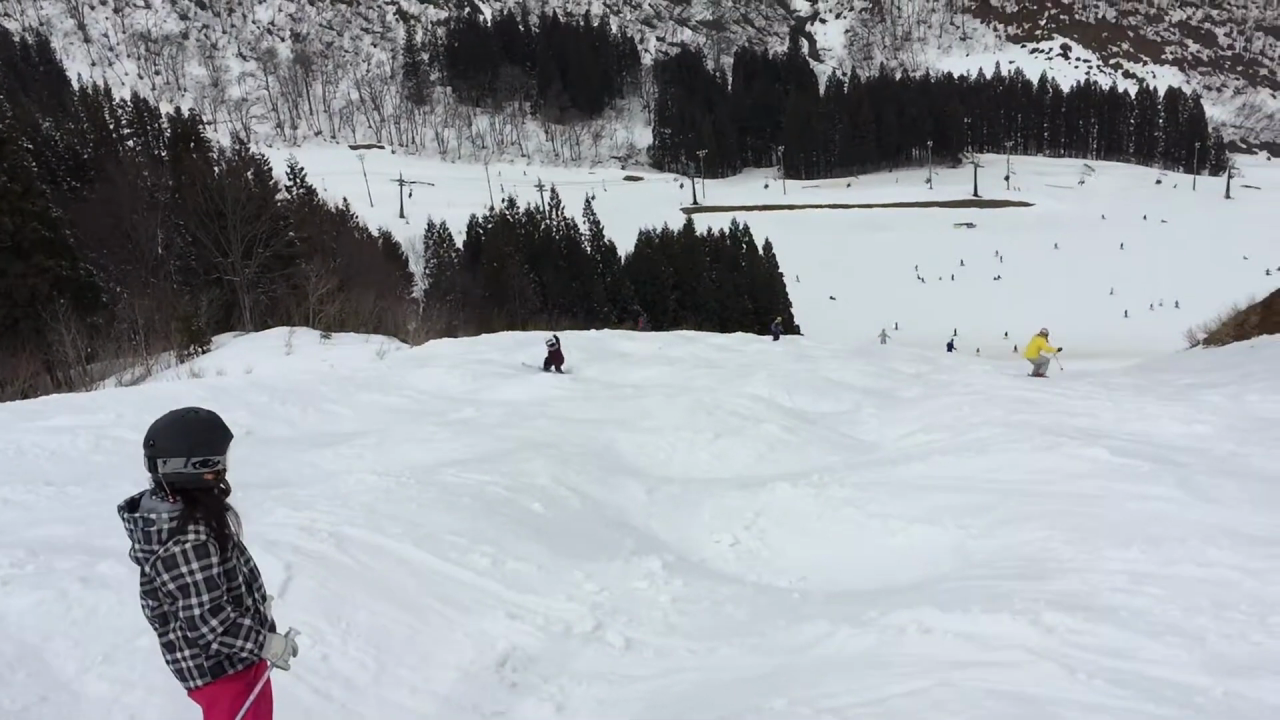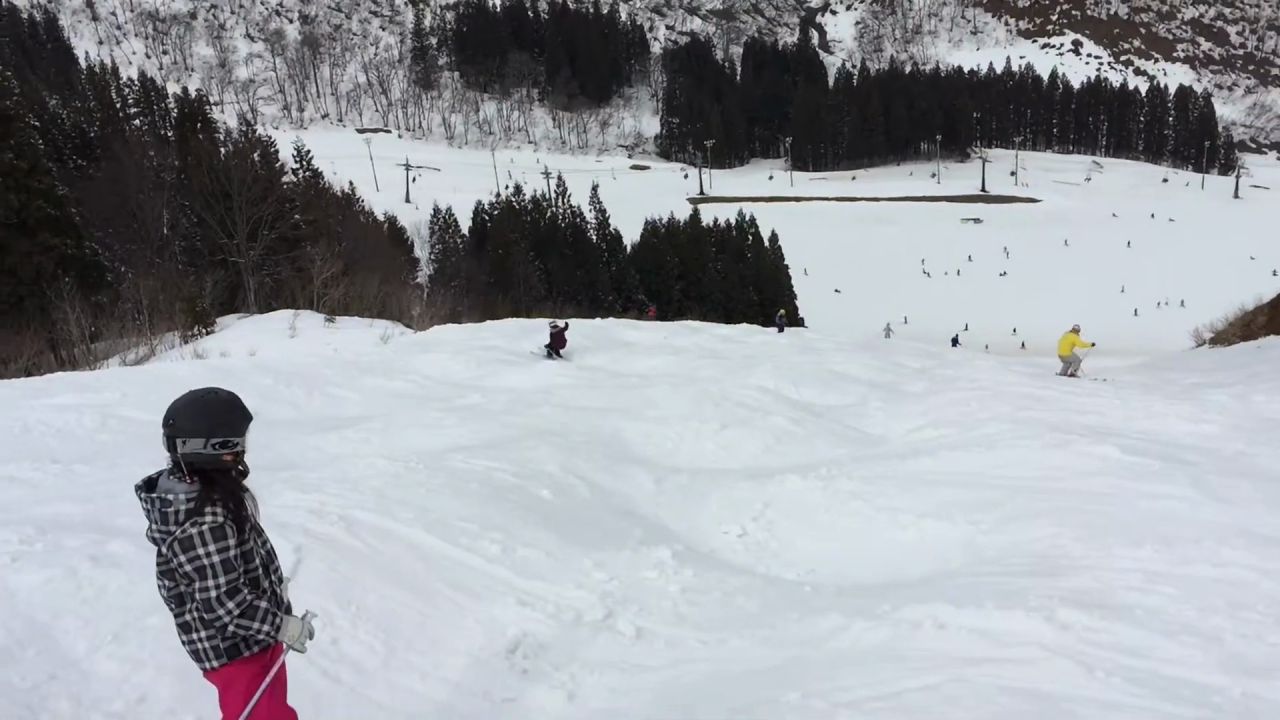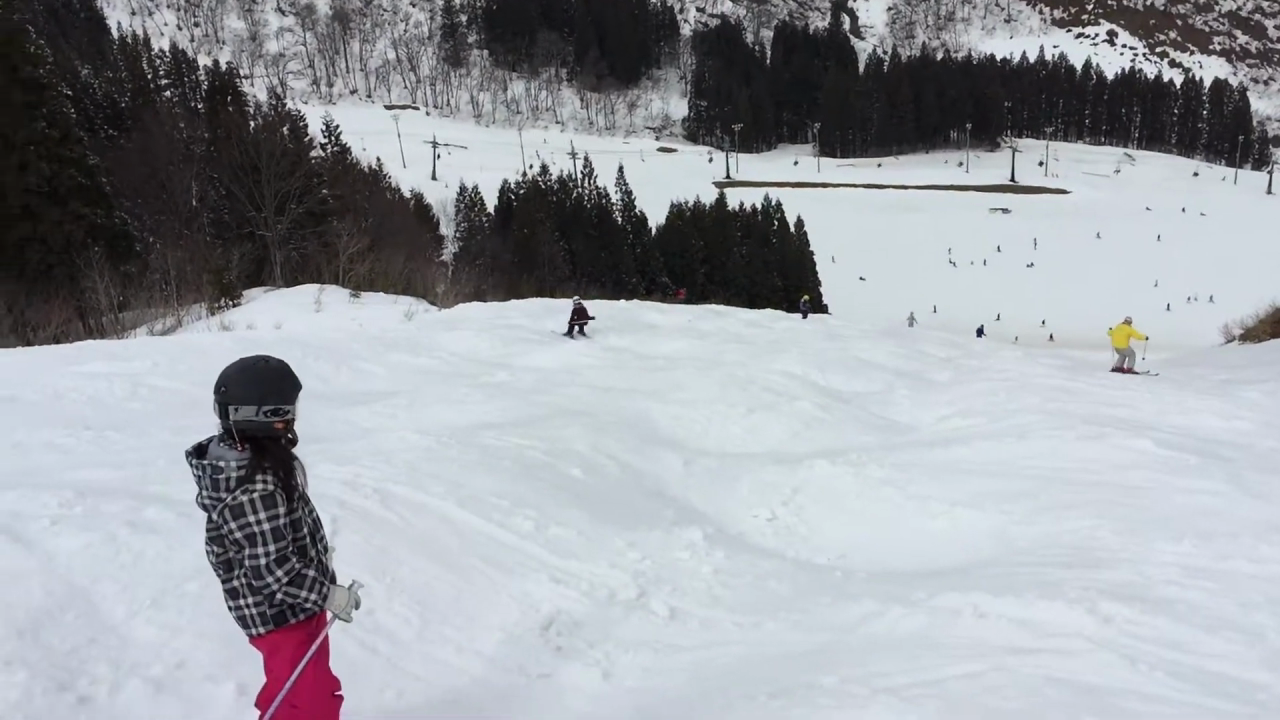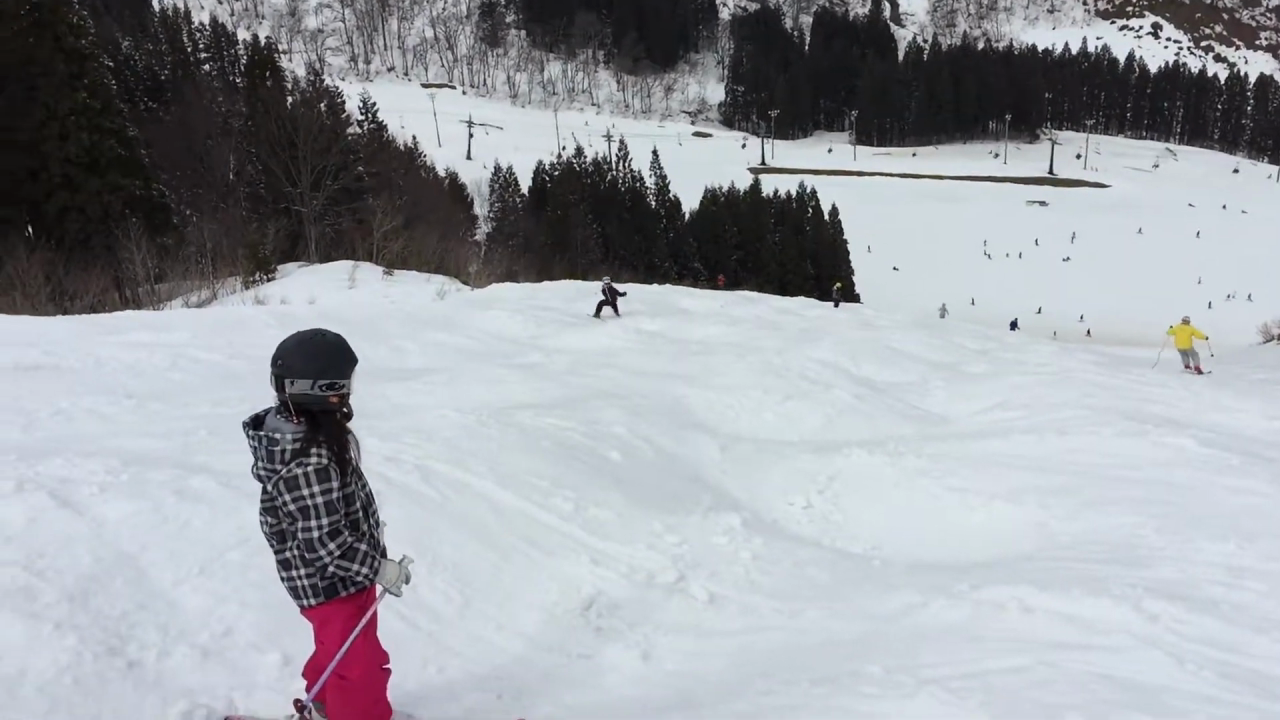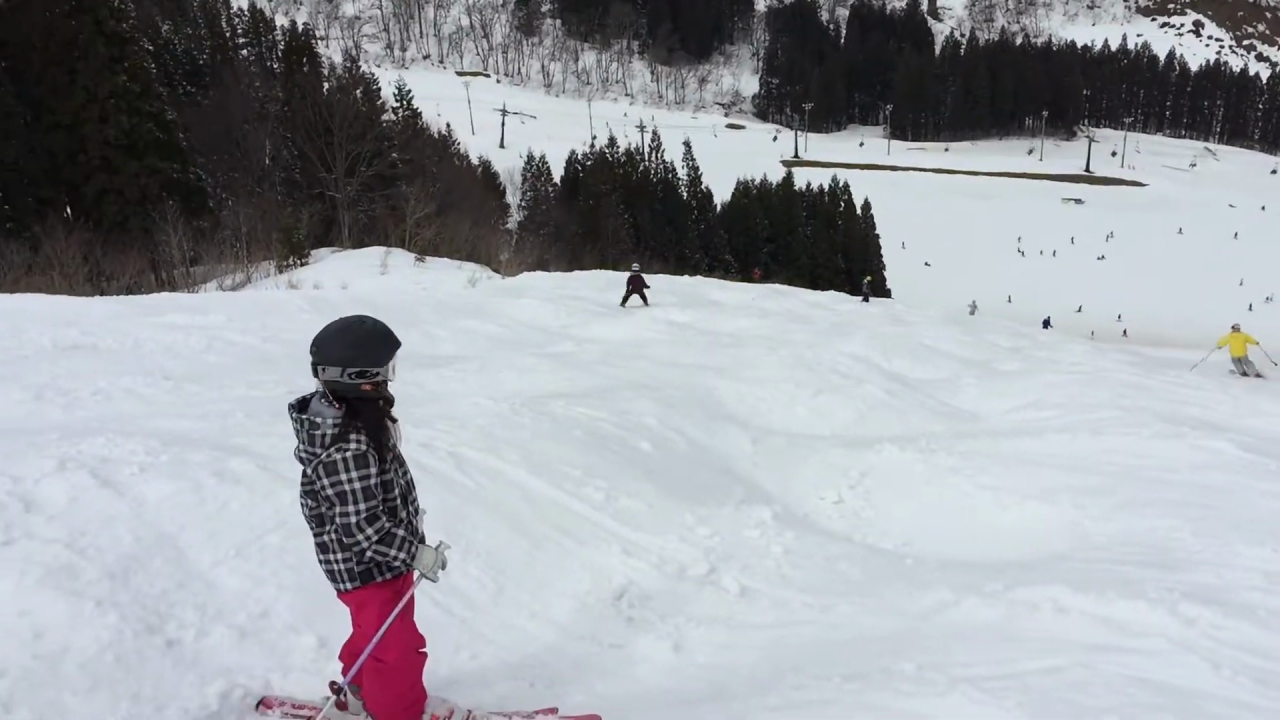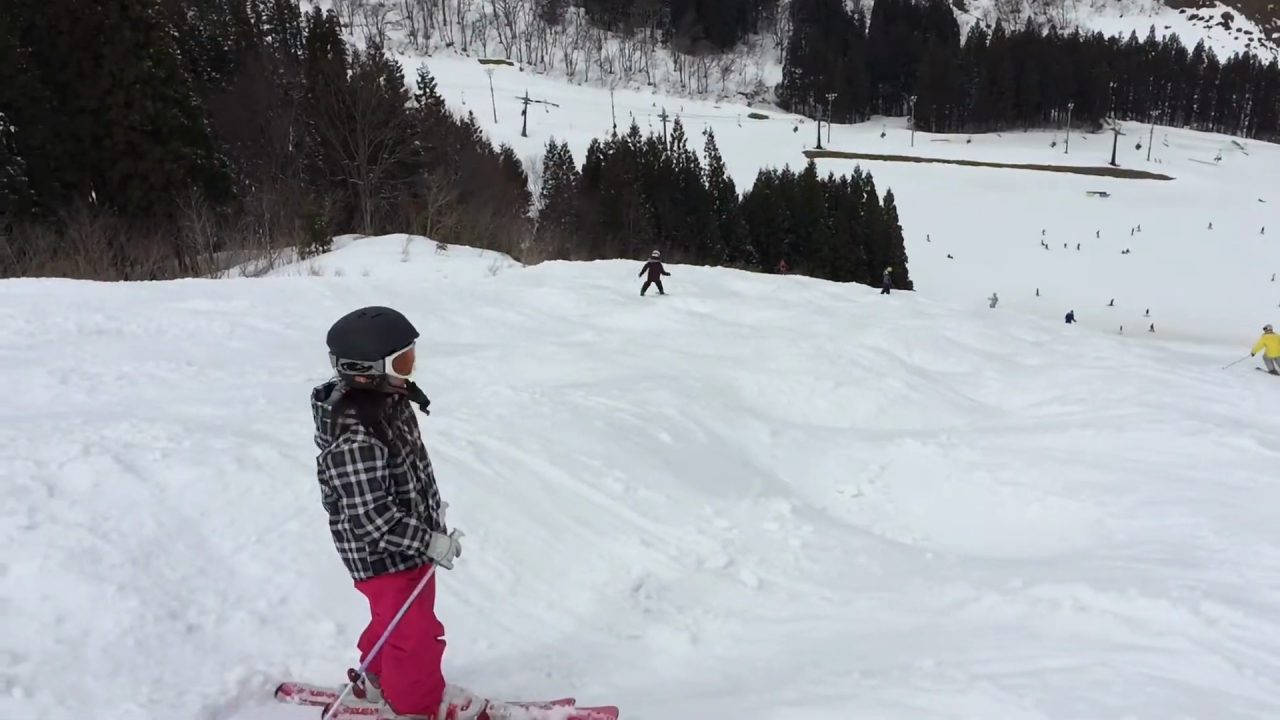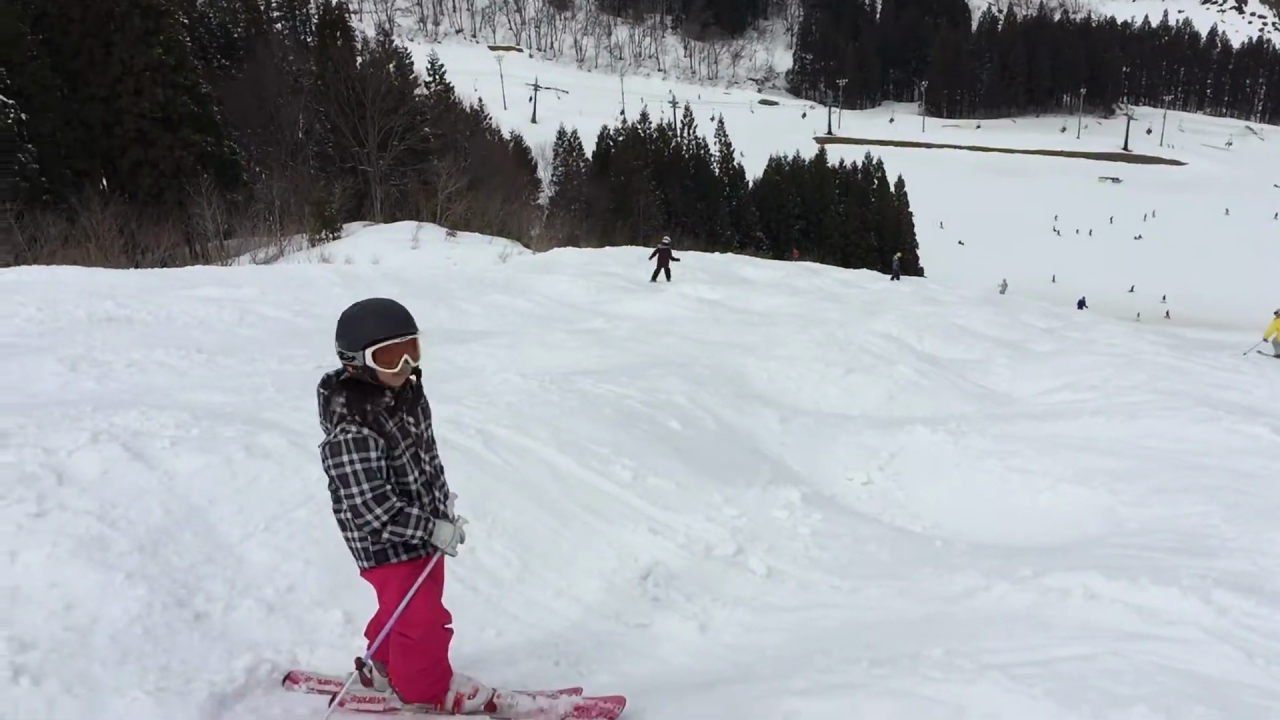
dt=0.2s
person 1, frame 1
left shoulder: (175, 510)
right shoulder: (188, 542)
right elbow: (207, 620)
right wrist: (266, 643)
left hip: (233, 652)
right hip: (220, 665)
person 1, frame 2
left shoulder: (196, 489)
right shoulder: (205, 522)
right elbow: (223, 603)
right wrist: (282, 625)
left hip: (248, 636)
right hip: (234, 645)
person 1, frame 3
left shoulder: (244, 456)
right shoulder: (255, 490)
right elbow: (272, 571)
left wrist: (318, 565)
right wrist: (329, 594)
left hip: (289, 603)
right hip: (280, 611)
left knee: (290, 685)
person 1, frame 4
left shoulder: (299, 428)
right shoulder: (309, 463)
right elbow: (324, 542)
left wrist: (370, 548)
right wrist: (380, 568)
left hip: (338, 573)
right hip: (330, 580)
left knee: (339, 650)
right knee: (358, 662)
person 1, frame 5
left shoulder: (349, 414)
right shoulder: (348, 448)
right elbow: (361, 527)
left wrist: (407, 537)
right wrist: (416, 553)
left hip: (381, 556)
right hip: (367, 564)
left knee: (375, 632)
right knee: (394, 643)
person 1, frame 6
left shoulder: (388, 403)
right shoulder: (355, 437)
right elbow: (371, 517)
left wrist: (431, 513)
right wrist: (430, 541)
left hip: (408, 542)
right hip: (384, 555)
left knee: (395, 620)
right knee: (413, 630)
left ankle: (379, 678)
person 1, frame 7
left shoulder: (405, 394)
right shoulder: (353, 428)
right elbow: (371, 507)
left wrist: (440, 504)
right wrist: (433, 528)
left hip: (421, 529)
right hip: (390, 545)
left knee: (403, 610)
right knee: (420, 619)
left ankle: (386, 668)
right ankle: (428, 689)
